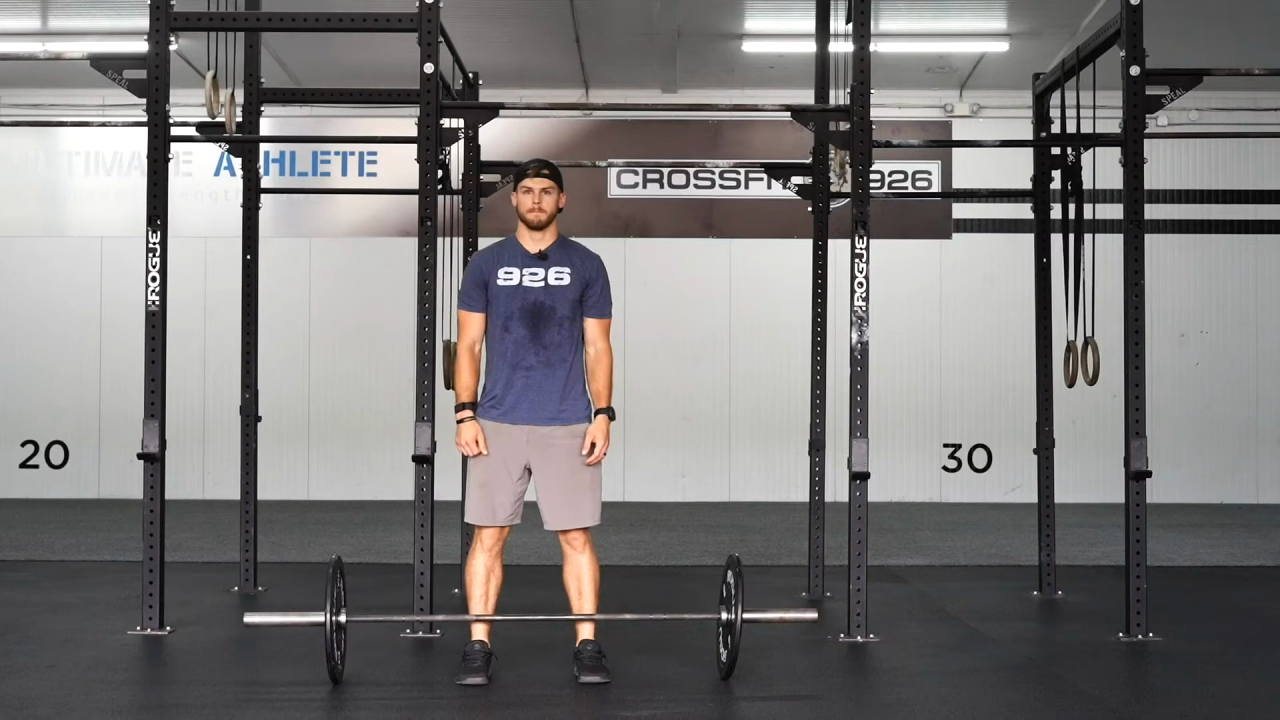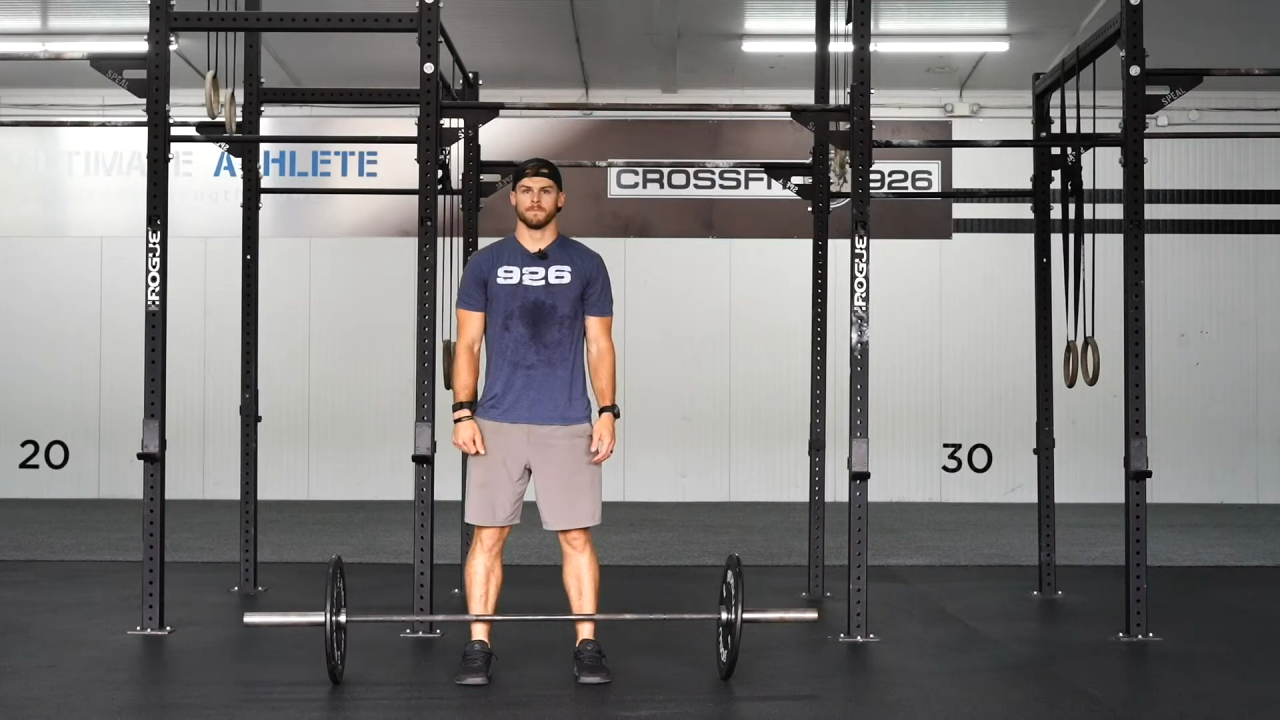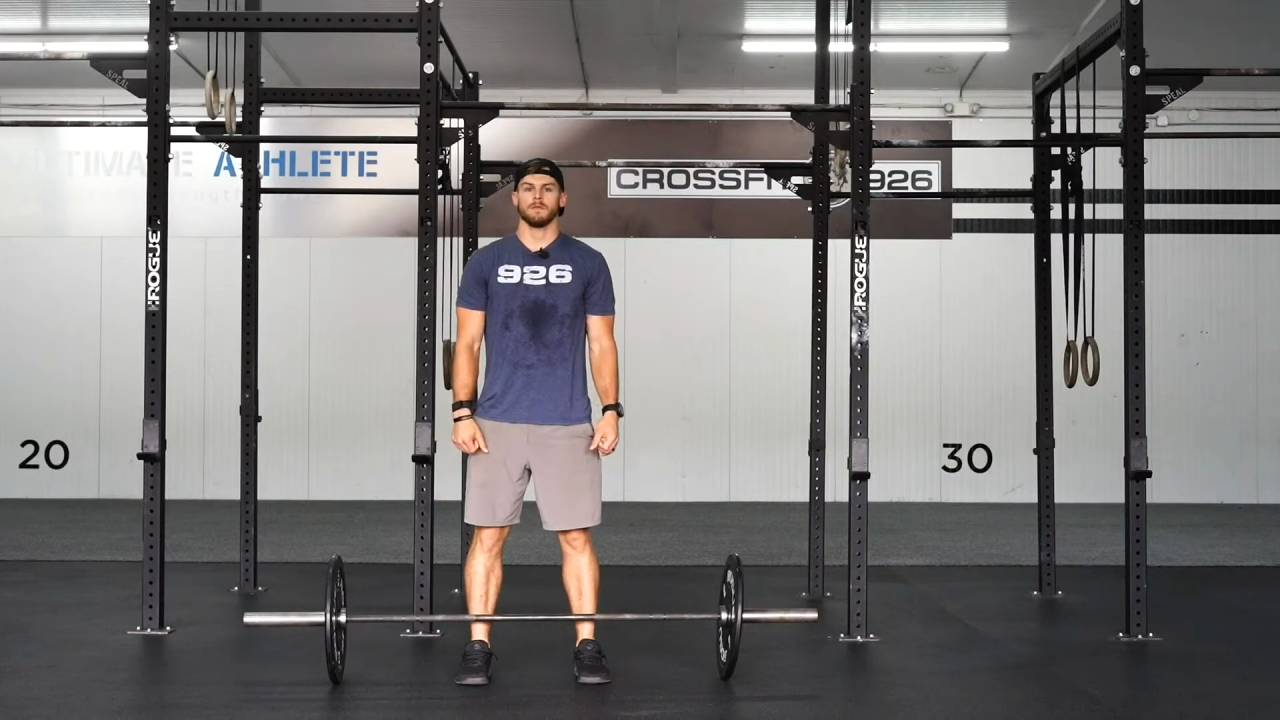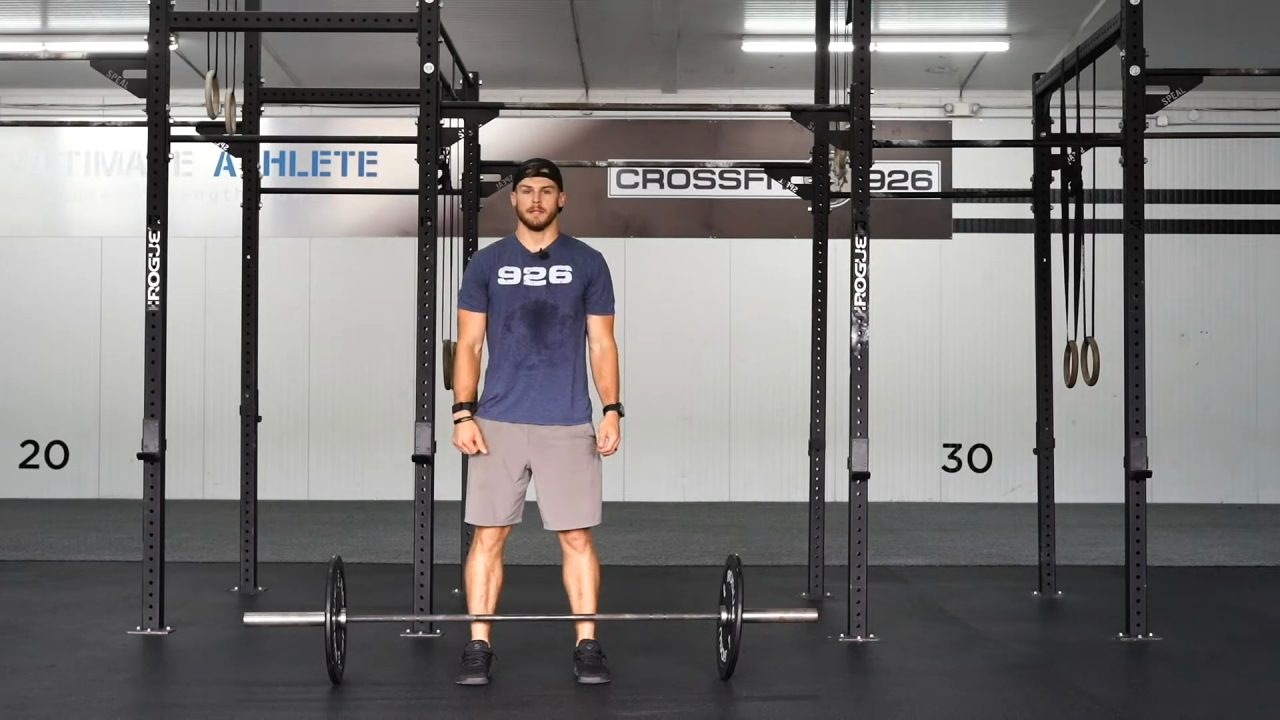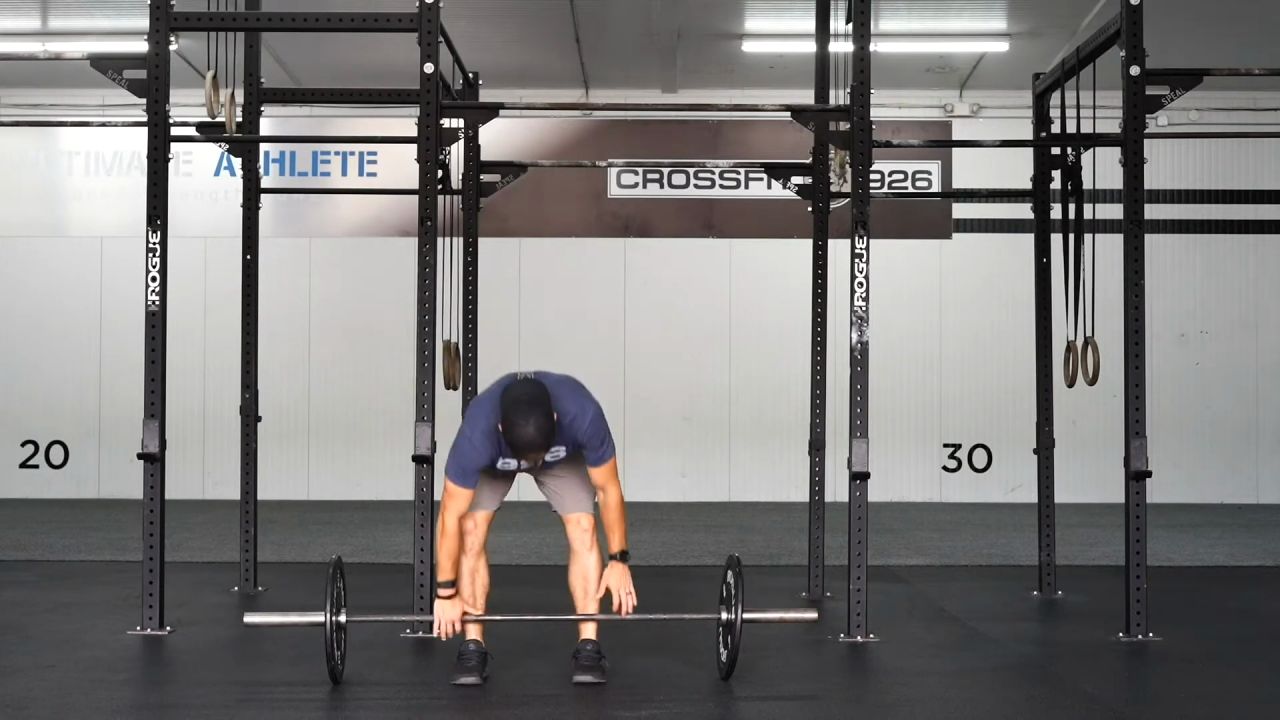
dt=1s
person 1, frame 1
left shoulder: (586, 264)
right shoulder: (486, 263)
left elbow: (598, 348)
right elbow: (469, 345)
left wrist: (603, 415)
right wrist: (465, 414)
left hip: (568, 425)
right hip: (498, 422)
left knee: (577, 535)
right knee: (488, 535)
left ankle: (588, 647)
right ankle: (478, 647)
person 1, frame 2
left shoulder: (586, 263)
right shoulder: (485, 263)
left elbow: (600, 345)
right elbow: (467, 344)
left wrist: (607, 413)
right wrist: (463, 413)
left hip: (568, 425)
right hip: (497, 422)
left knee: (576, 535)
right knee: (487, 535)
left ankle: (587, 647)
right ankle: (478, 646)
person 1, frame 3
left shoulder: (588, 263)
right shoulder: (486, 262)
left elbow: (602, 344)
right elbow: (468, 344)
left wrist: (611, 411)
right wrist: (463, 411)
left hip: (568, 425)
right hip: (497, 422)
left knee: (576, 535)
right knee: (488, 534)
left ankle: (587, 646)
right ankle: (478, 646)
person 1, frame 4
left shoulder: (588, 263)
right shoulder: (486, 263)
left elbow: (602, 345)
right elbow: (469, 345)
left wrist: (612, 411)
right wrist: (463, 413)
left hip: (569, 426)
right hip: (498, 423)
left knee: (577, 536)
right knee: (488, 536)
left ankle: (587, 646)
right ankle: (478, 646)
person 1, frame 5
left shoulder: (582, 416)
right shoulder: (477, 434)
left elbow: (609, 490)
right elbow: (450, 518)
left wrist: (619, 561)
right wrist: (446, 592)
left hip: (564, 449)
right hip: (493, 450)
left knee: (583, 529)
right knee: (471, 529)
left ankle: (588, 648)
right ankle: (473, 647)
